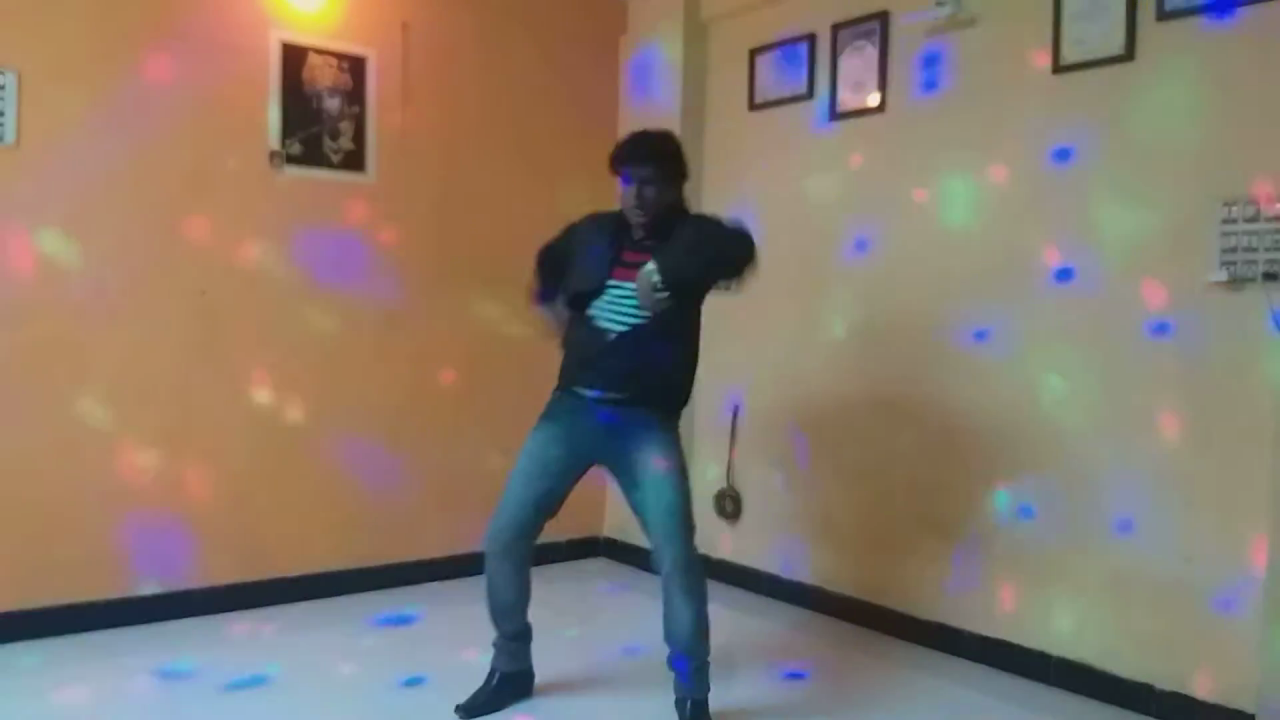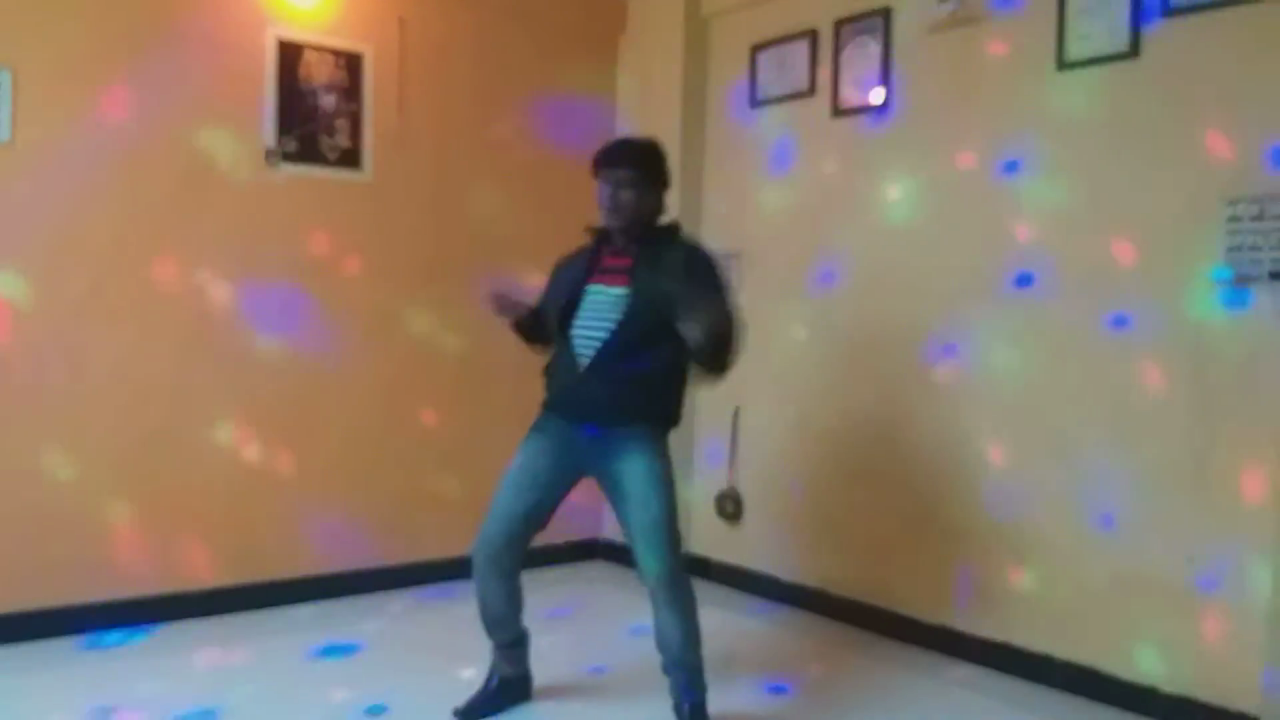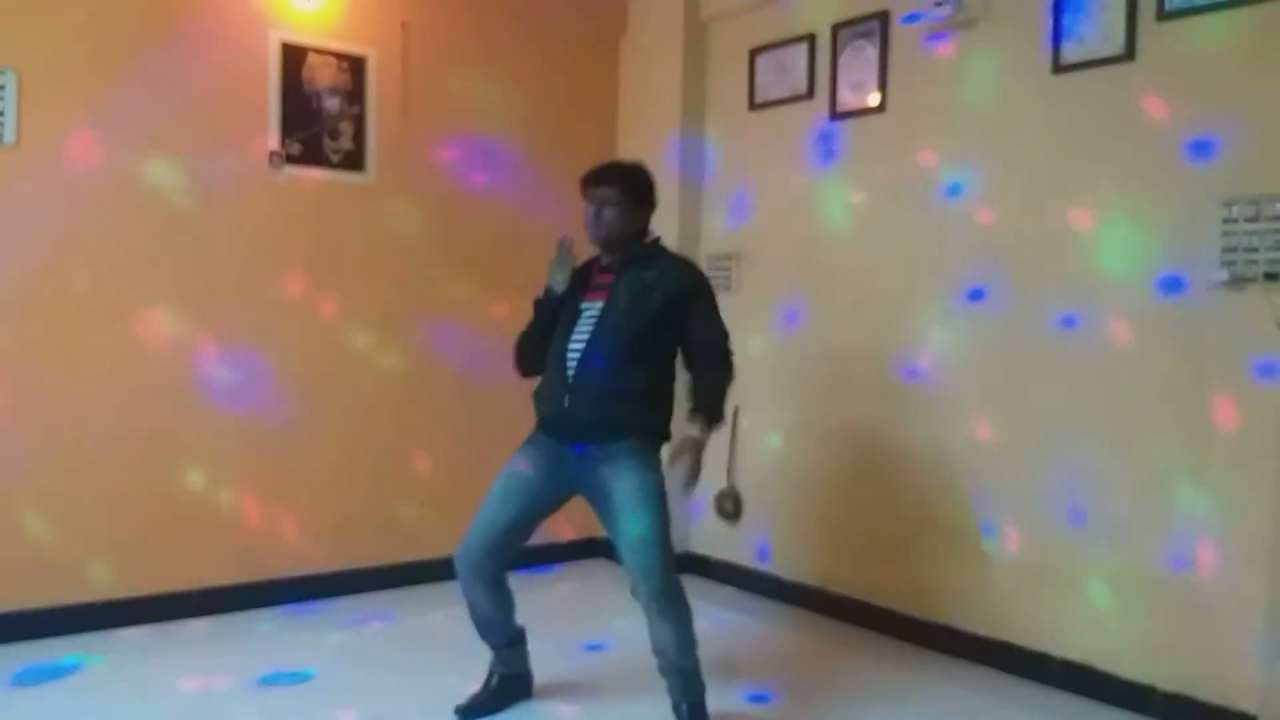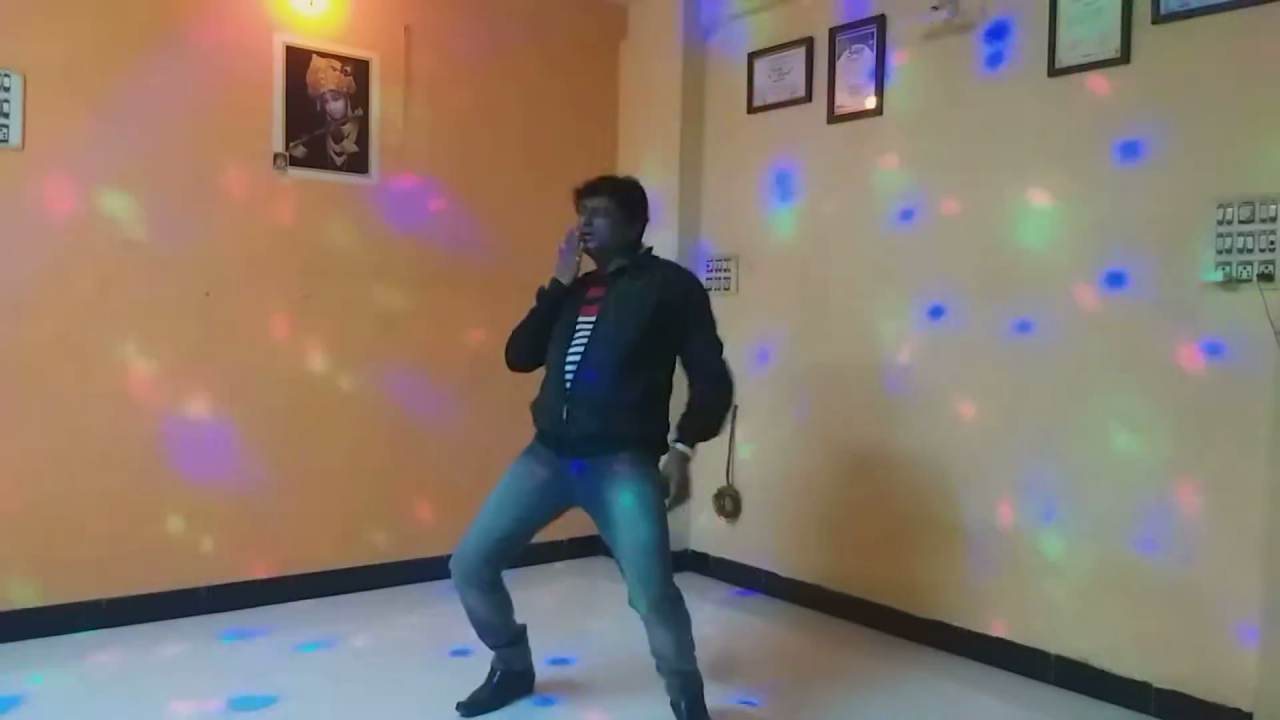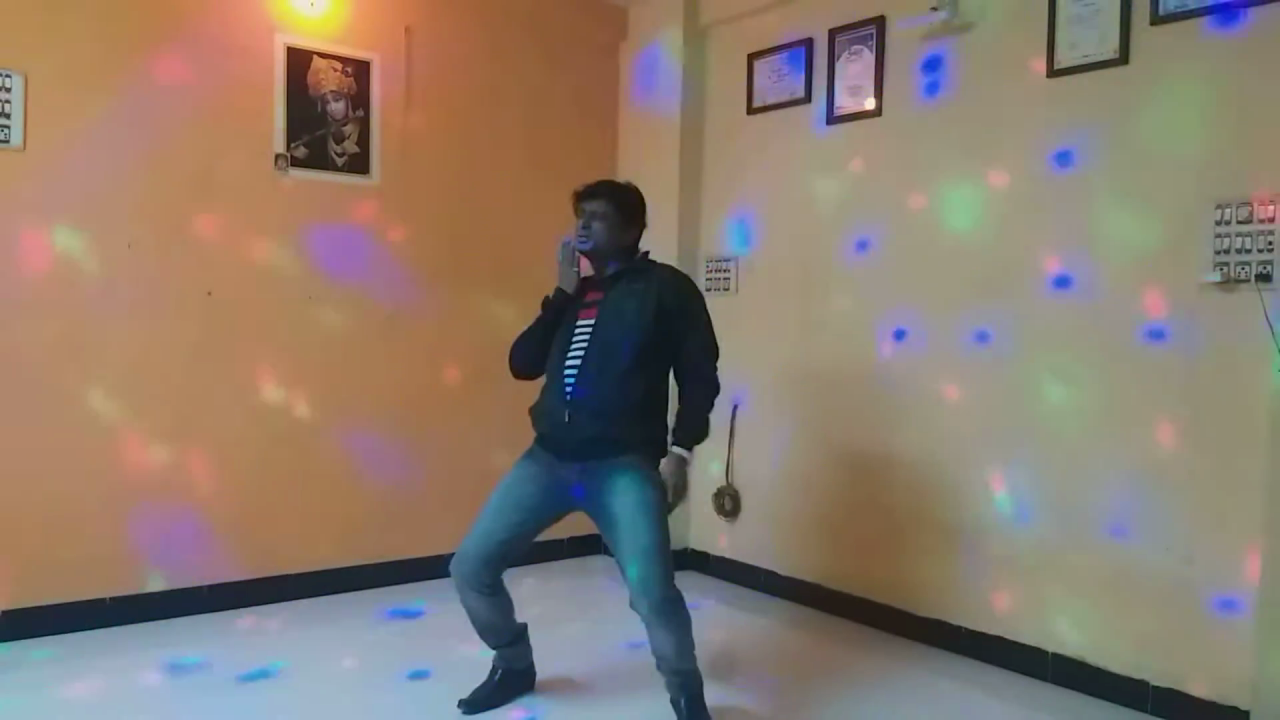
dt=0.1s
person 1, frame 1
left shoulder: (698, 239)
right shoulder: (595, 233)
left elbow: (738, 251)
right elbow: (550, 259)
left wrist: (668, 271)
right wrist: (555, 299)
left hip: (645, 421)
right hip: (571, 409)
left knee: (676, 557)
right knee: (504, 537)
right ankle: (511, 668)
person 1, frame 2
left shoulder: (682, 262)
right shoulder: (581, 262)
left elbow: (714, 359)
right elbow: (547, 333)
left wrist: (705, 335)
right wrist: (522, 317)
left hip: (632, 435)
right hip: (559, 425)
left knee: (661, 568)
right knee: (493, 550)
right ankle: (509, 672)
person 1, frame 3
left shoulder: (675, 278)
right shoulder: (578, 280)
left elbow: (711, 364)
right elbow: (528, 361)
left wrist: (698, 423)
right wrist: (552, 294)
left hip: (623, 451)
right hip: (549, 443)
left knee: (653, 583)
right knee: (474, 559)
right ankle: (511, 671)
person 1, frame 4
left shoulder: (669, 285)
right shoulder: (574, 292)
left elbow: (710, 375)
right elbow: (519, 357)
left wrist: (683, 448)
right wrist: (556, 287)
left hip: (622, 462)
right hip: (548, 454)
left knee: (651, 591)
right knee: (469, 565)
right ankle: (513, 668)
person 1, frame 5
left shoulder: (666, 289)
right shoulder: (574, 297)
left elbow: (700, 377)
right elbow: (522, 363)
left wrist: (678, 450)
right wrist: (563, 296)
left hip: (622, 466)
right hip: (548, 458)
left knee: (652, 593)
right knee: (470, 567)
right ankle: (514, 665)
